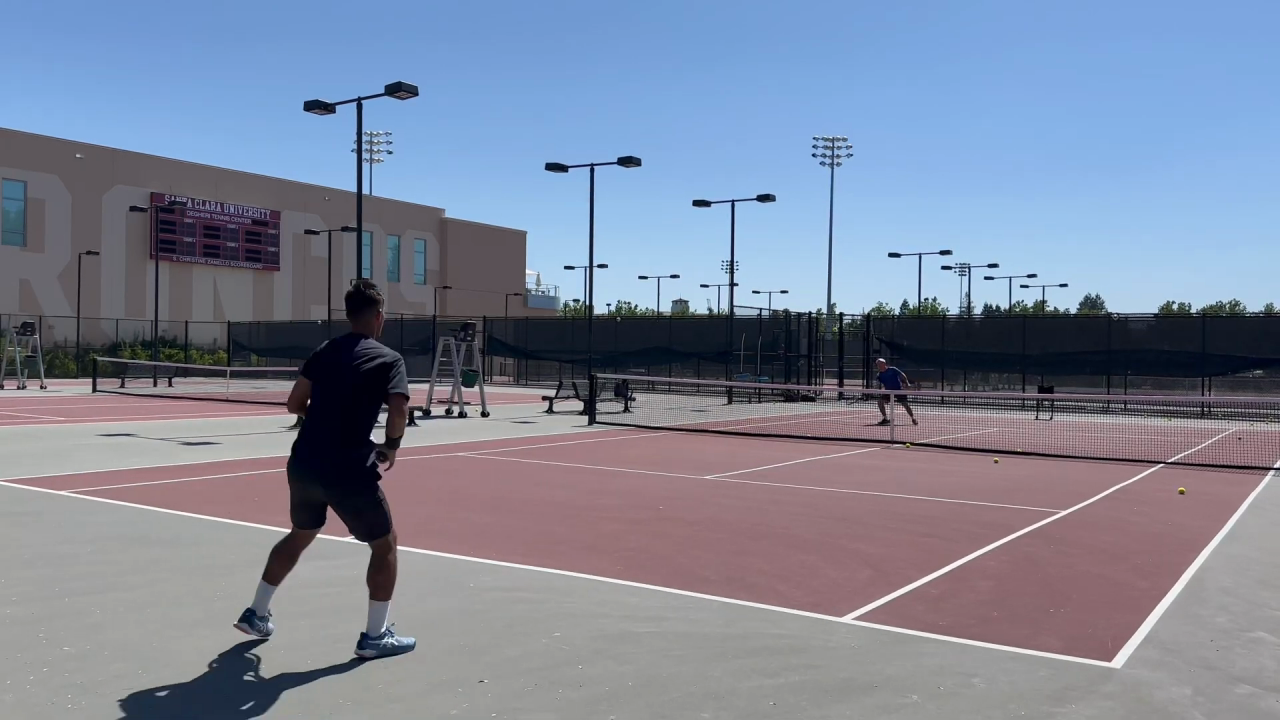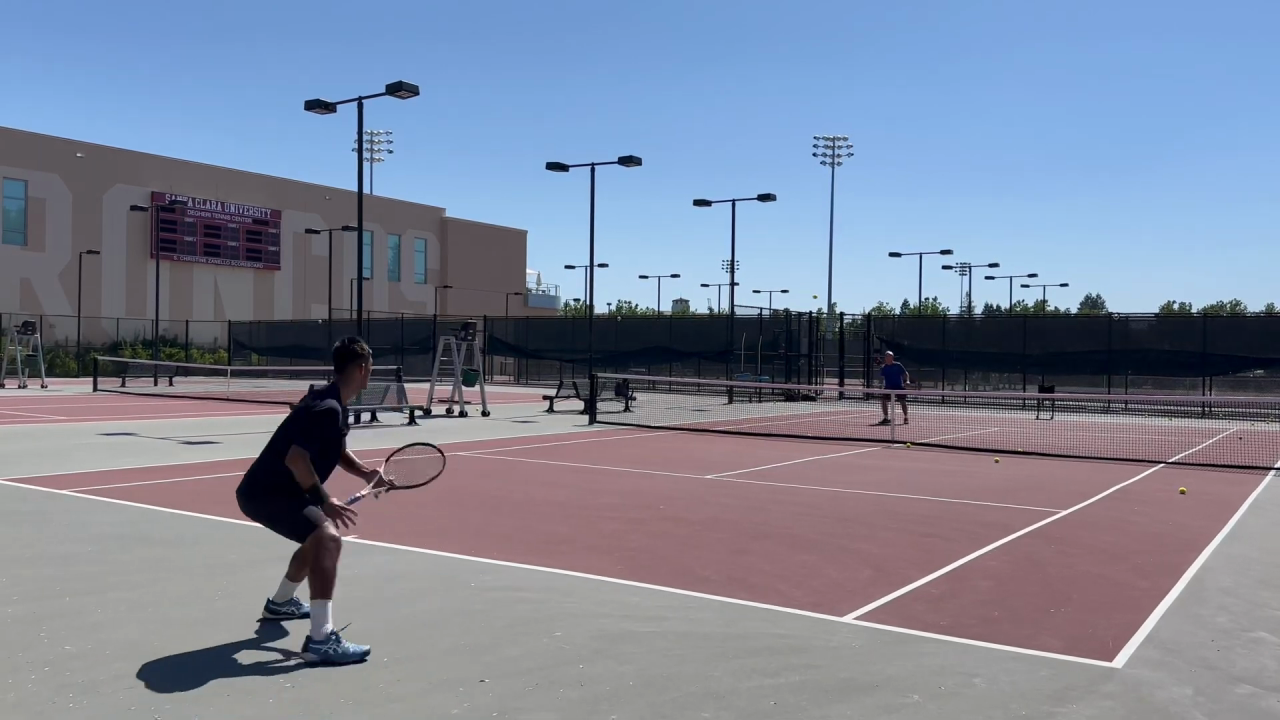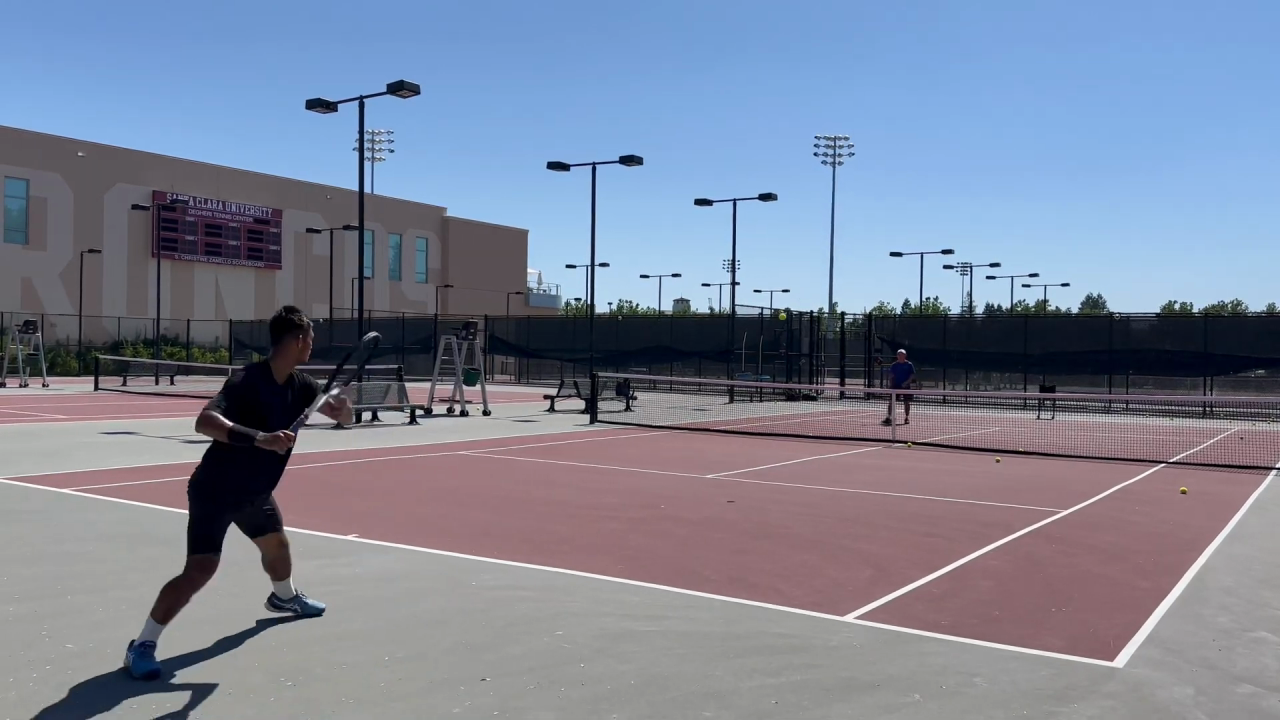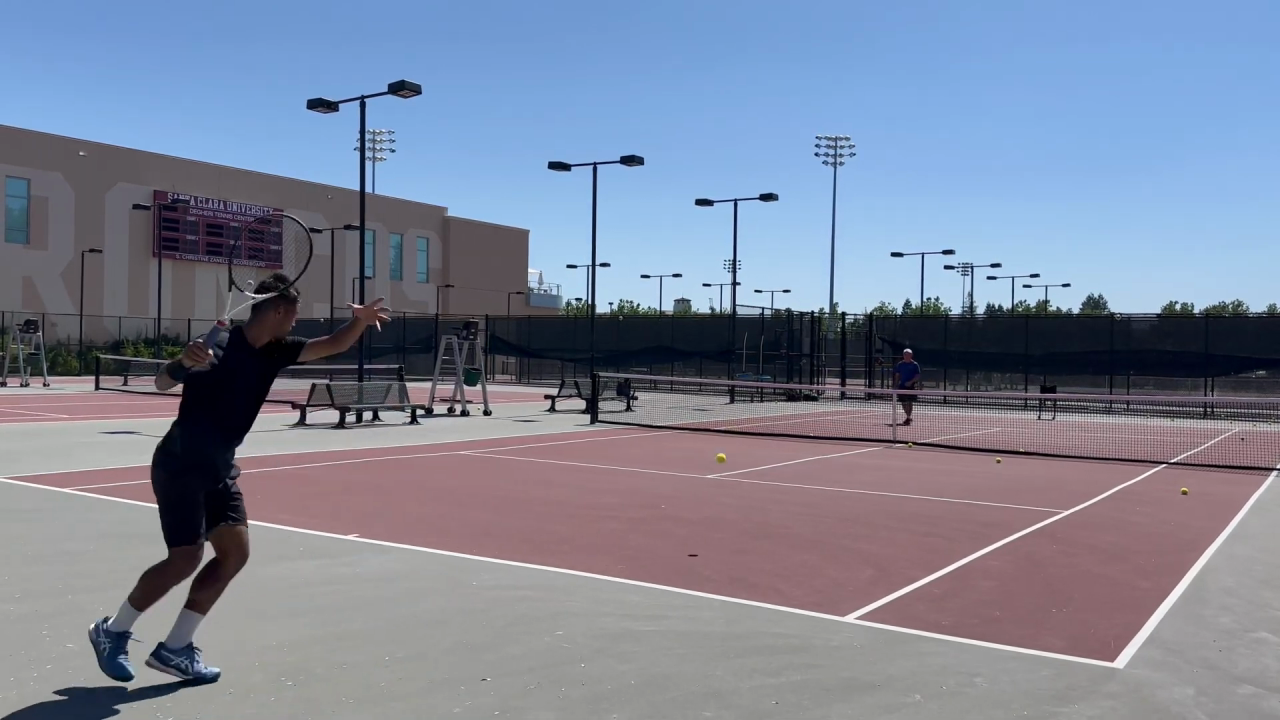
dt=0.3s
person 1, frame 1
left shoulder: (323, 353)
right shoulder: (389, 359)
left elbow: (295, 404)
right elbow: (398, 410)
right wrist: (391, 446)
left hip: (303, 465)
right hip: (350, 470)
left knee: (299, 536)
right knee: (385, 545)
left ankle: (257, 614)
right ankle: (375, 634)
person 1, frame 2
left shoulder: (335, 406)
right shoulder: (326, 409)
left elbow: (339, 454)
right elbow: (295, 458)
left wrist: (368, 473)
right wrist: (325, 503)
left hip: (279, 490)
right hip: (263, 491)
left knee: (323, 541)
right knee: (326, 539)
left ankle: (281, 601)
right ankle: (321, 638)
person 1, frame 3
left shoulder: (299, 383)
right shoulder: (246, 381)
left elbow: (340, 415)
right elbow: (205, 421)
left wrist: (340, 407)
right wrist: (259, 438)
left hip: (255, 490)
right hip: (214, 490)
left knee: (276, 545)
right knee: (202, 568)
left ankle: (284, 597)
right ankle: (144, 645)
person 1, frame 4
left shoulder: (274, 349)
right shoulder: (219, 347)
left elbow: (331, 345)
right elbow: (166, 380)
left wrist: (360, 320)
right wrist: (187, 361)
left hip: (218, 468)
right hip: (179, 467)
left knee: (235, 551)
right knee: (185, 557)
left ankle: (174, 649)
right ankle: (112, 632)
